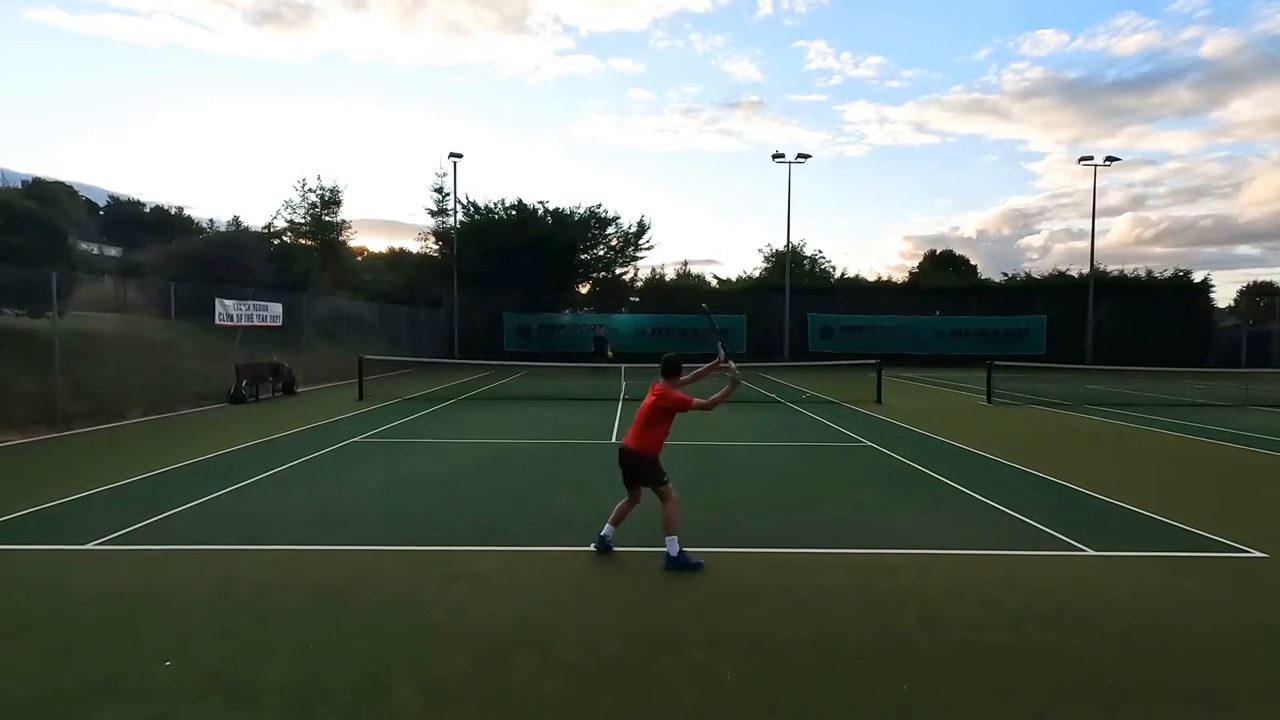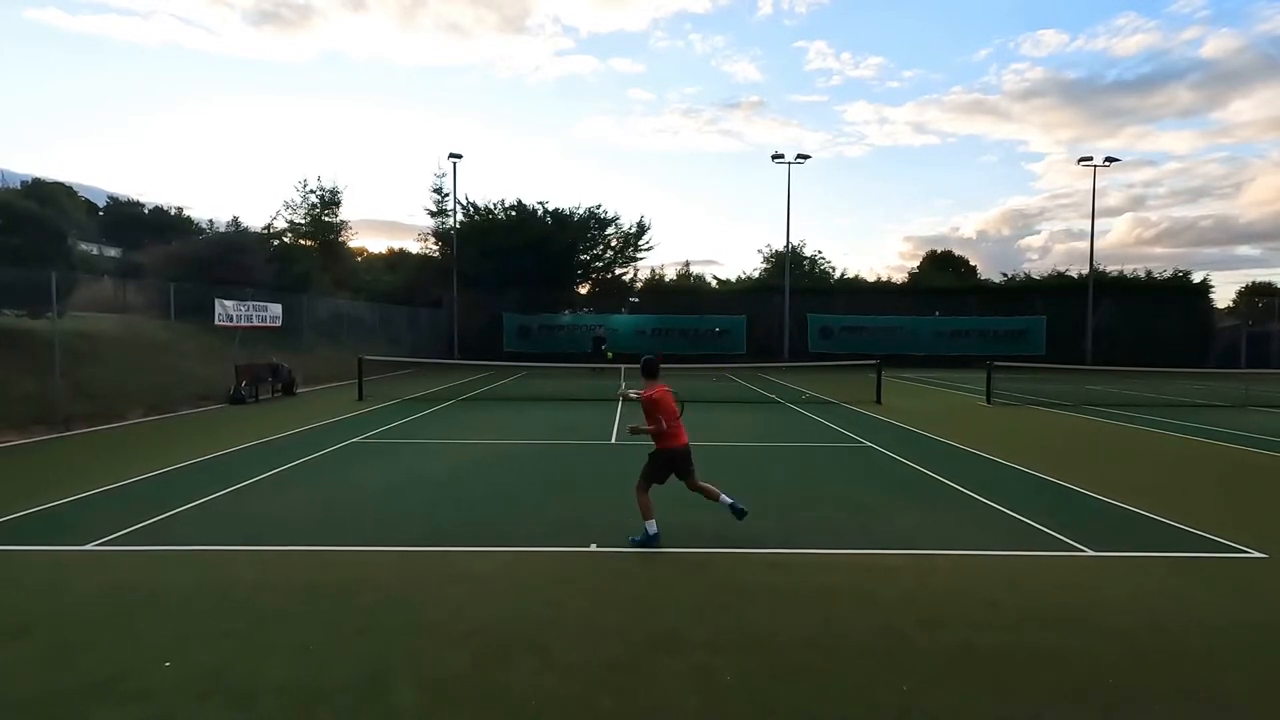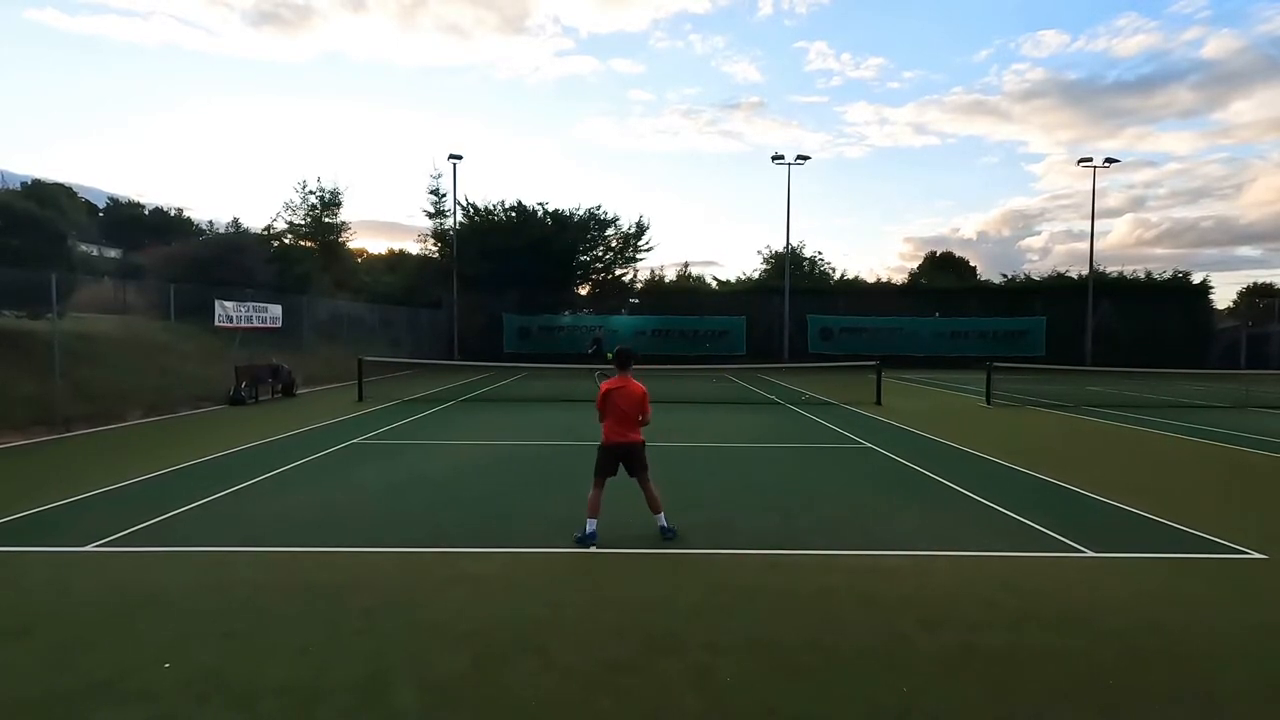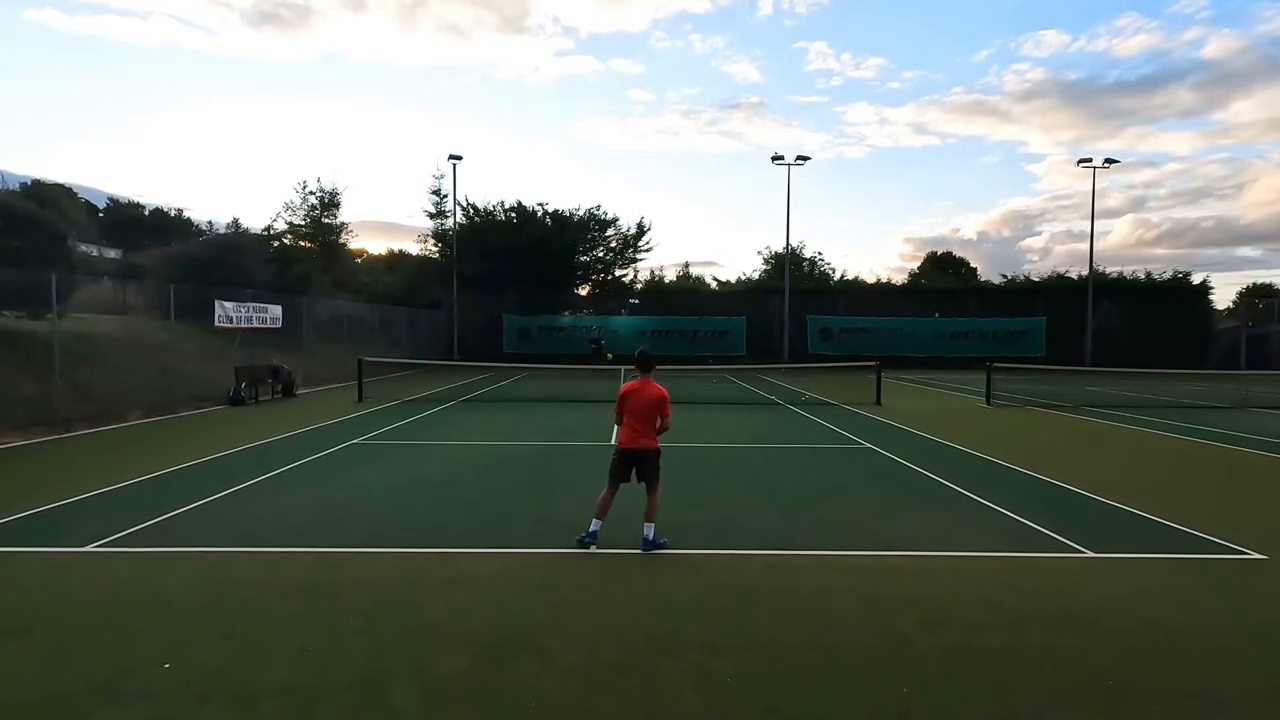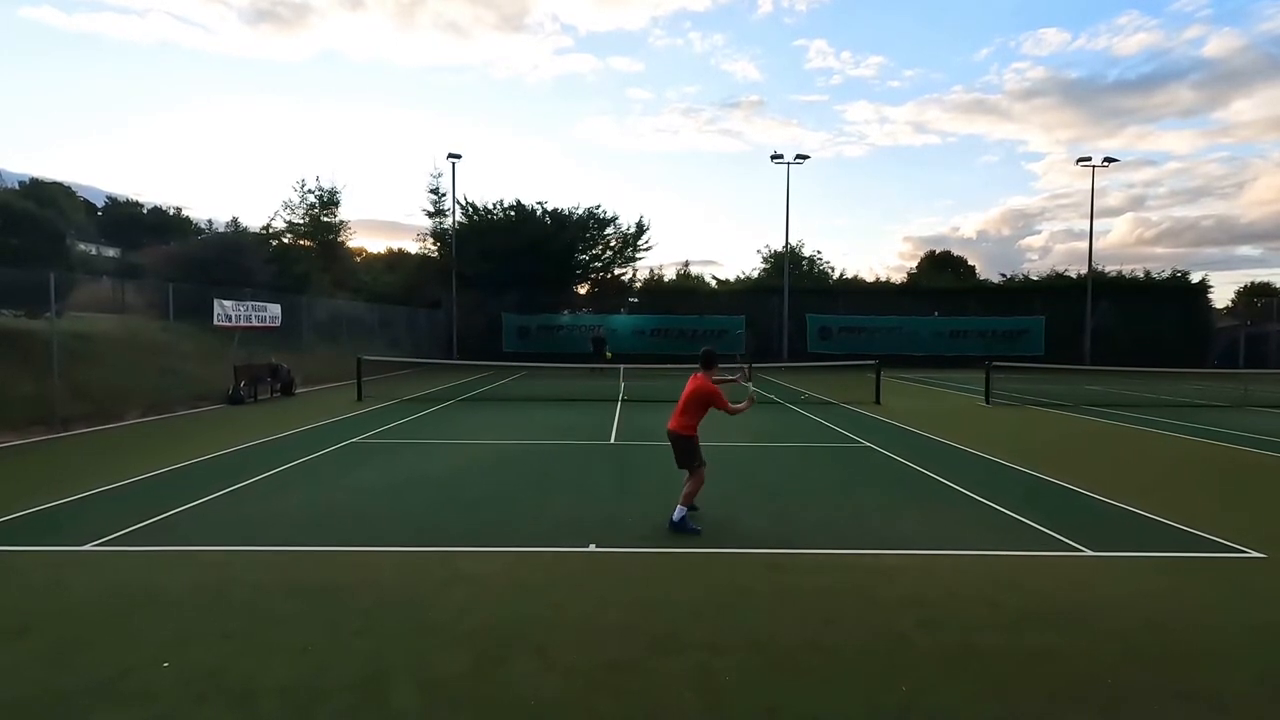
dt=1s
person 1, frame 1
left shoulder: (657, 387)
right shoulder: (671, 397)
left elbow: (685, 380)
right elbow: (706, 405)
left wrist: (714, 364)
right wrist: (732, 385)
left hip: (627, 449)
right hip: (644, 454)
left knee: (633, 497)
right knee: (669, 499)
left ankle: (604, 538)
right ankle: (674, 554)
person 1, frame 2
left shoulder: (651, 398)
right shoulder: (664, 390)
left elbow: (661, 428)
left wrist: (640, 430)
right wrist: (630, 394)
left hip: (666, 450)
right hip: (682, 447)
left knee: (641, 489)
right knee: (694, 485)
left ankle: (651, 534)
right ankle: (732, 505)
person 1, frame 3
left shoulder: (606, 387)
right shoulder: (641, 389)
left elbow: (601, 417)
right elbow: (646, 420)
left hip: (611, 444)
right hip: (634, 443)
left knee: (597, 486)
right knee: (646, 485)
left ankle: (590, 532)
right ankle: (664, 526)
person 1, frame 4
left shoulder: (626, 389)
right shoulder: (661, 393)
left elbow: (618, 421)
right elbow: (665, 425)
left hip: (625, 447)
right hip: (649, 449)
left knee: (610, 490)
right knee: (652, 491)
left ankle: (592, 532)
right ankle: (649, 537)
person 1, frame 5
left shoulder: (696, 377)
right shoulder: (710, 390)
right elbow: (730, 410)
left wrist: (732, 379)
right wrist: (747, 403)
left hip: (676, 430)
right hip: (684, 434)
left knee: (697, 469)
right knee: (697, 477)
left ankle: (685, 502)
right ankle: (677, 519)
